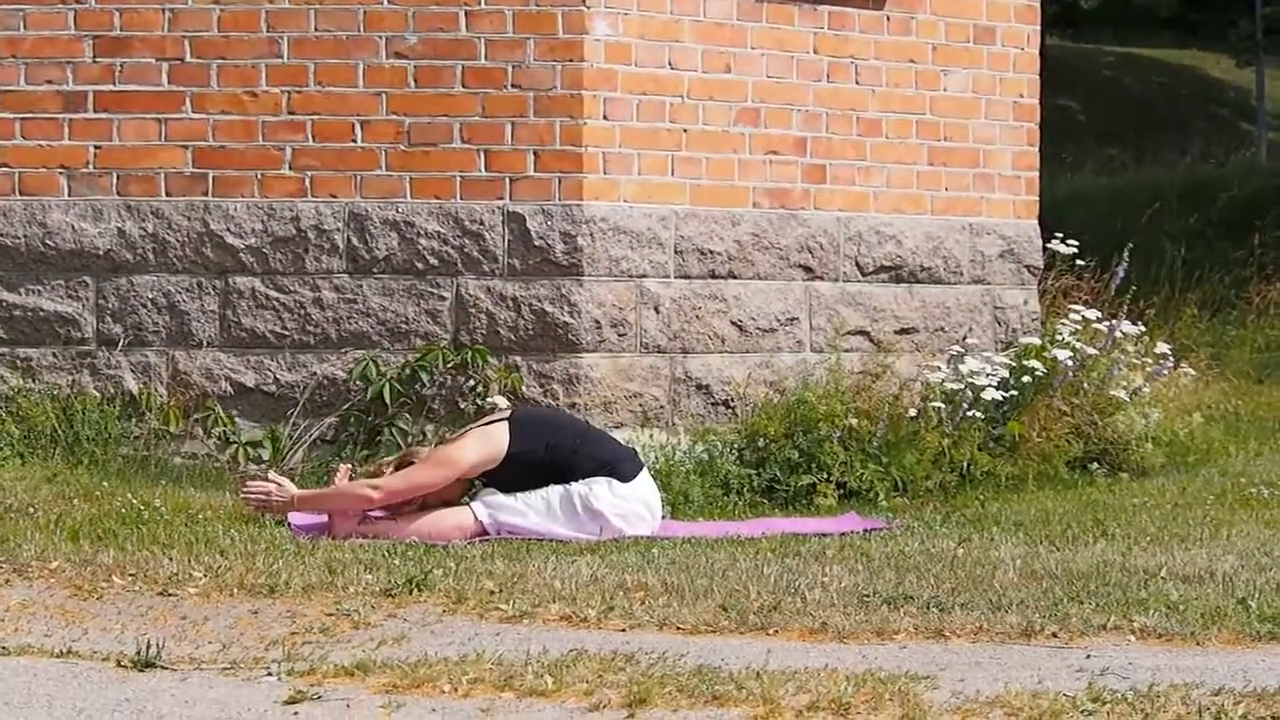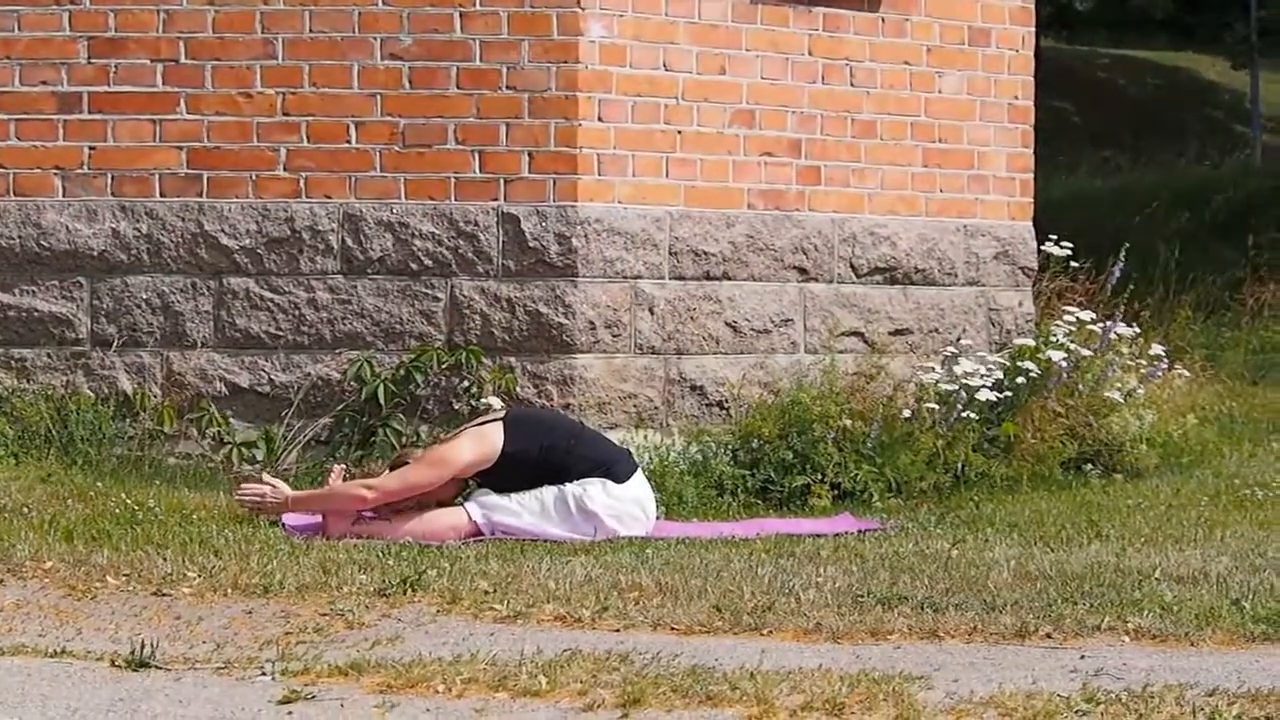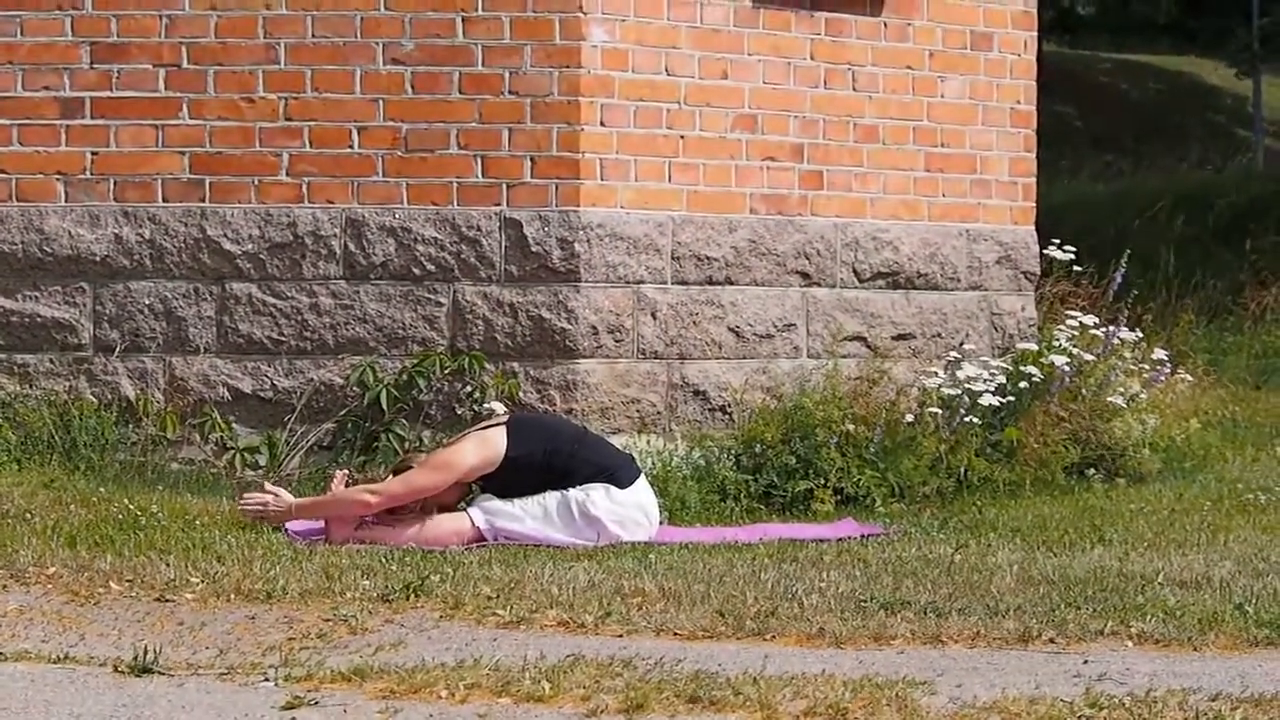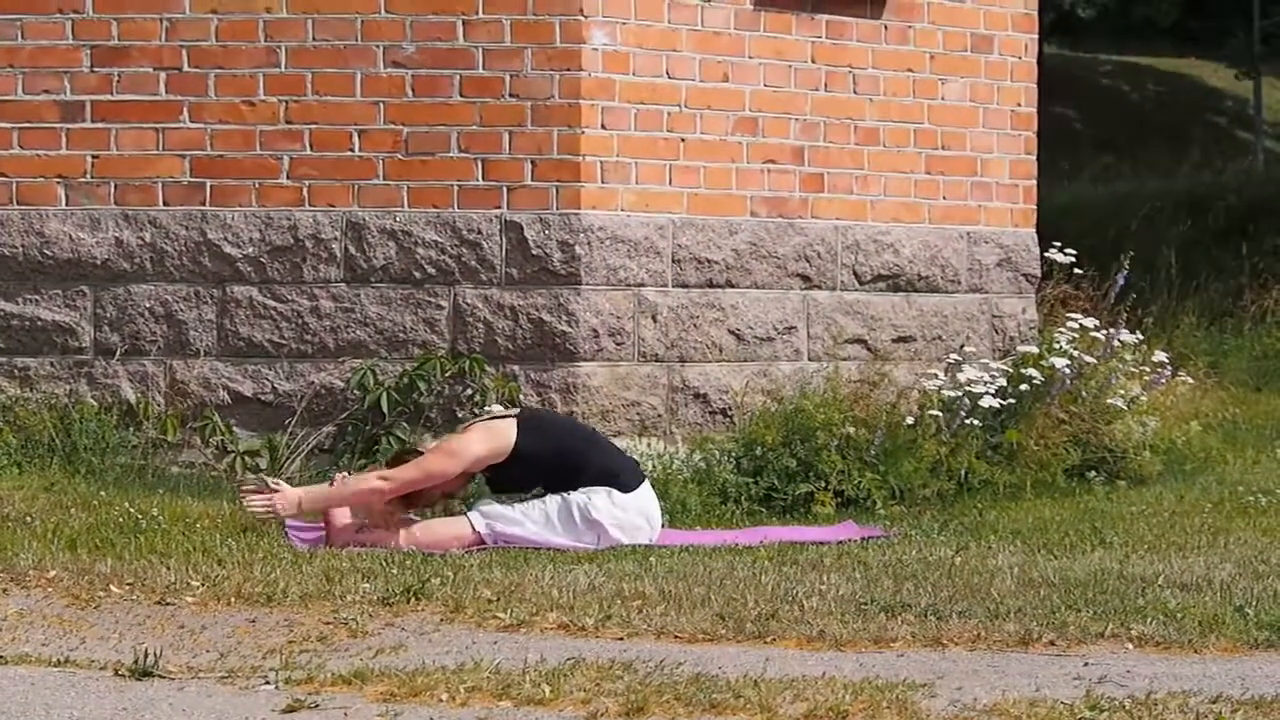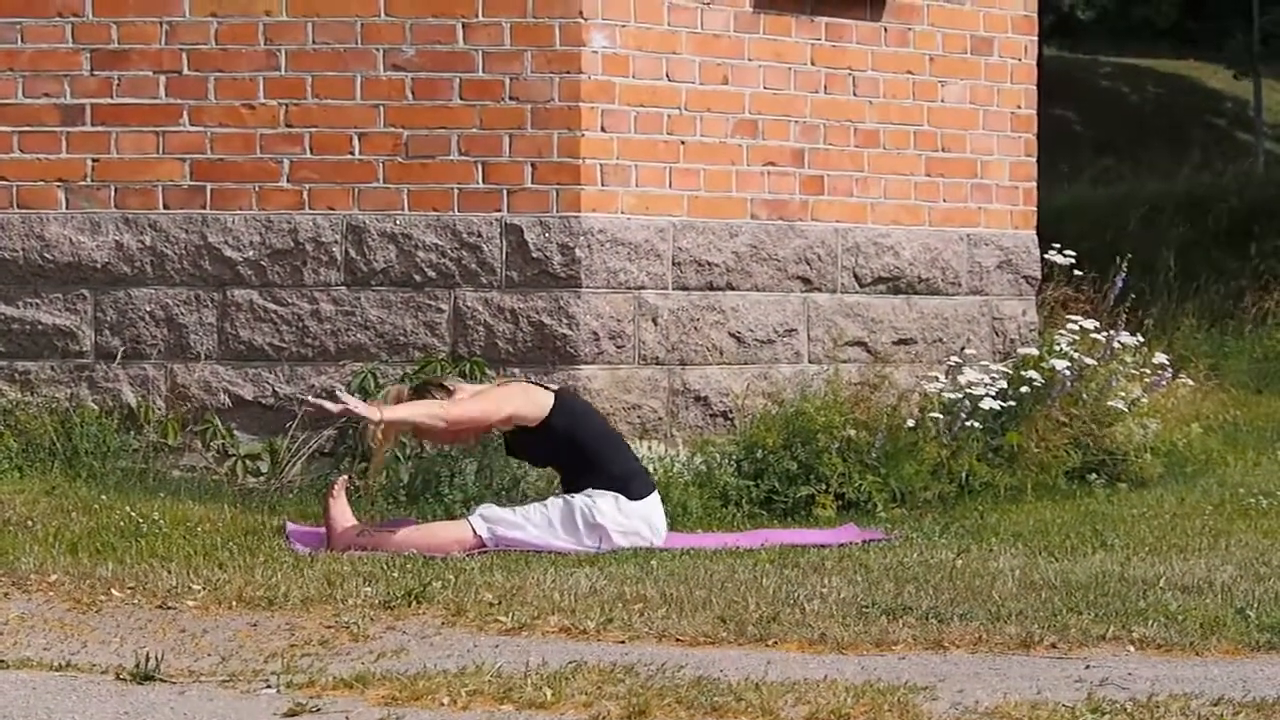
dt=0.3s
person 1, frame 1
left shoulder: (467, 453)
right shoulder: (476, 440)
left elbow: (375, 492)
right elbow: (380, 486)
left wrist: (295, 499)
left hip: (616, 500)
right hip: (620, 493)
left knee: (474, 521)
person 1, frame 2
left shoulder: (461, 454)
right shoulder: (471, 441)
left elbow: (369, 492)
right elbow: (377, 489)
left wrist: (290, 500)
left hip: (611, 501)
right hip: (613, 494)
left knee: (471, 520)
person 1, frame 3
left shoulder: (463, 458)
right shoulder: (475, 445)
left elbow: (373, 497)
right elbow: (381, 493)
left wrist: (292, 508)
left hip: (614, 506)
right hip: (615, 500)
left knee: (473, 526)
person 1, frame 4
left shoulder: (470, 445)
right shoulder: (472, 438)
left elbow: (382, 485)
right elbow: (388, 480)
left wrist: (300, 501)
left hip: (616, 511)
right hip: (616, 505)
left knee: (479, 527)
person 1, frame 5
left shoulder: (510, 401)
right shoulder: (500, 397)
left elbow: (443, 414)
right elbow: (443, 413)
left wrist: (378, 413)
right wrist: (372, 411)
left hip: (621, 513)
right hip: (618, 509)
left knee: (480, 531)
left ankle: (352, 537)
